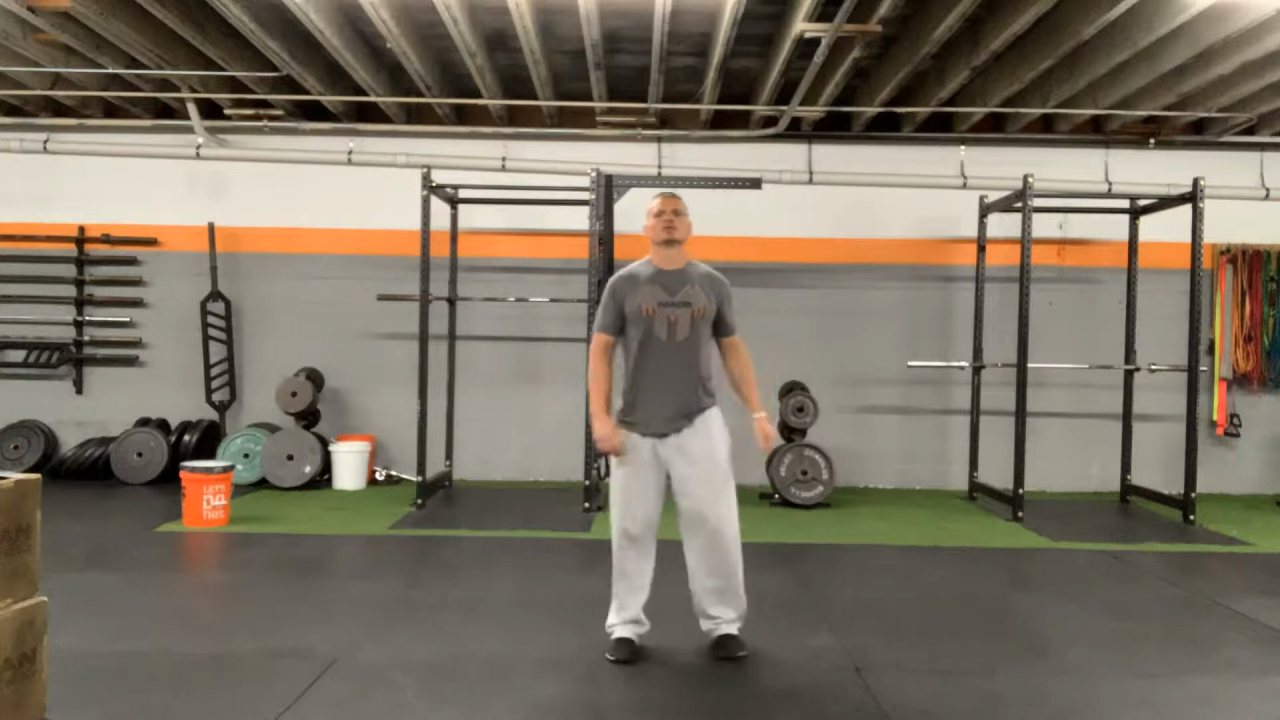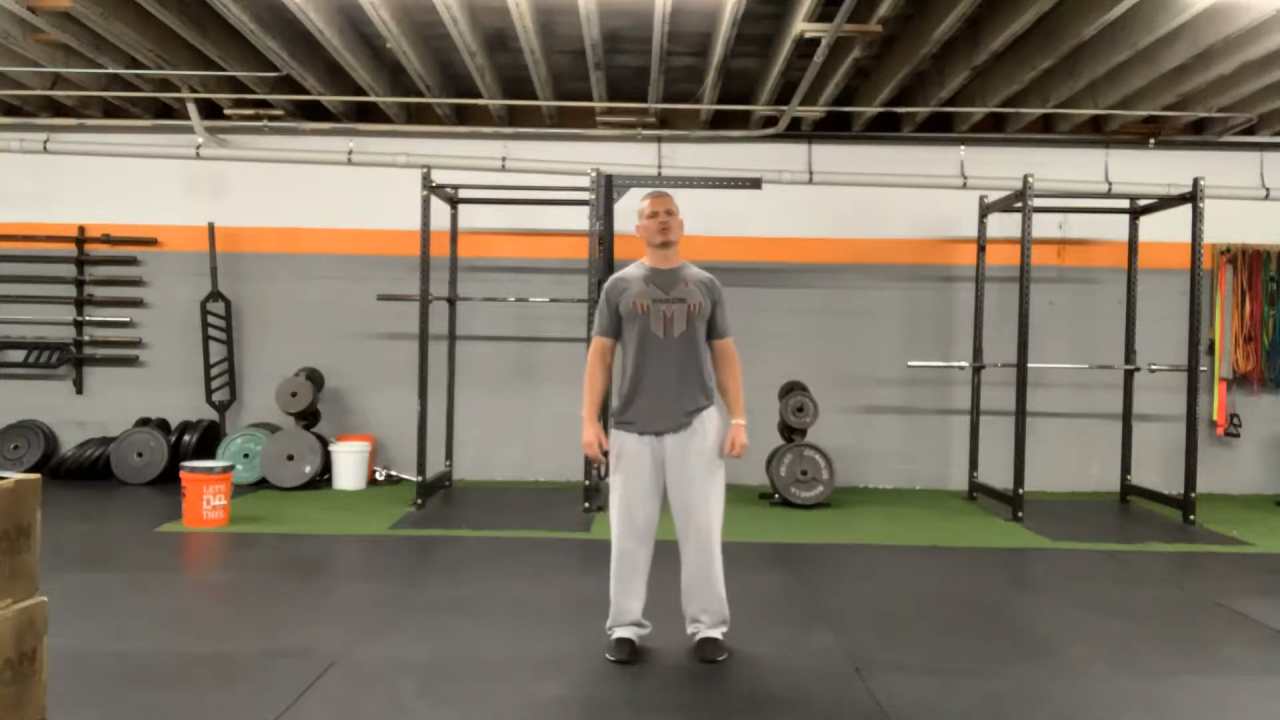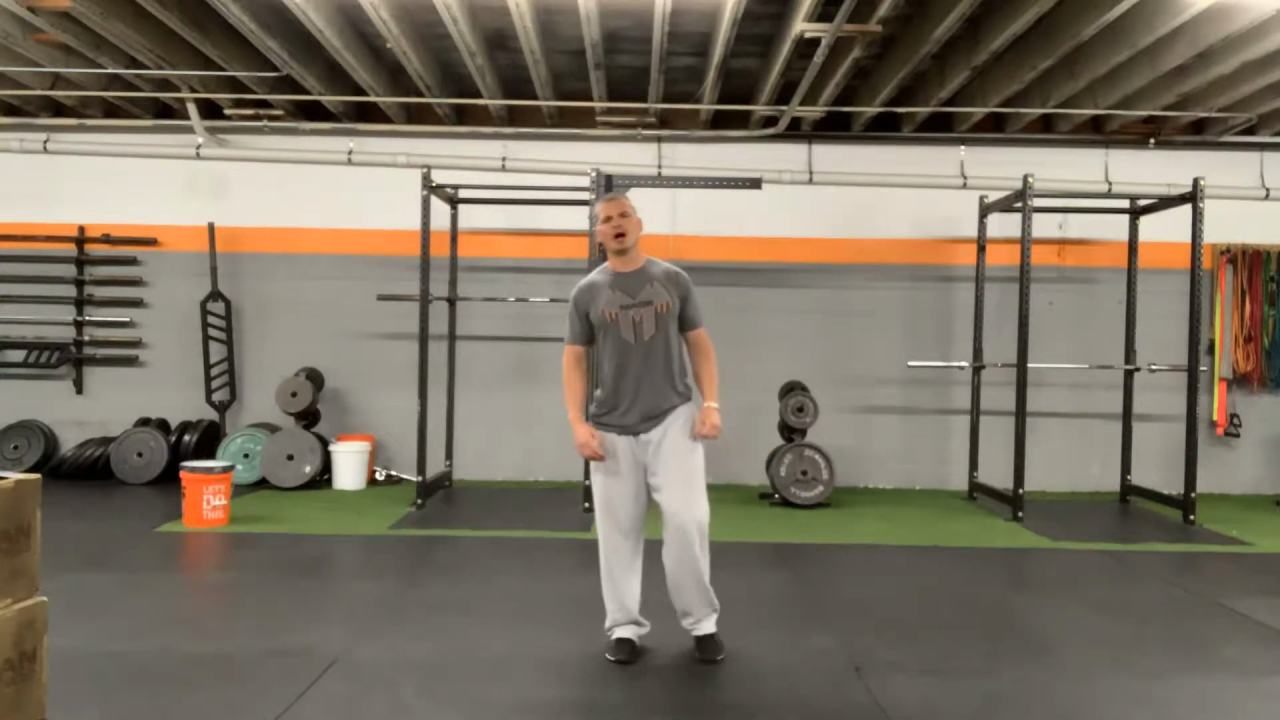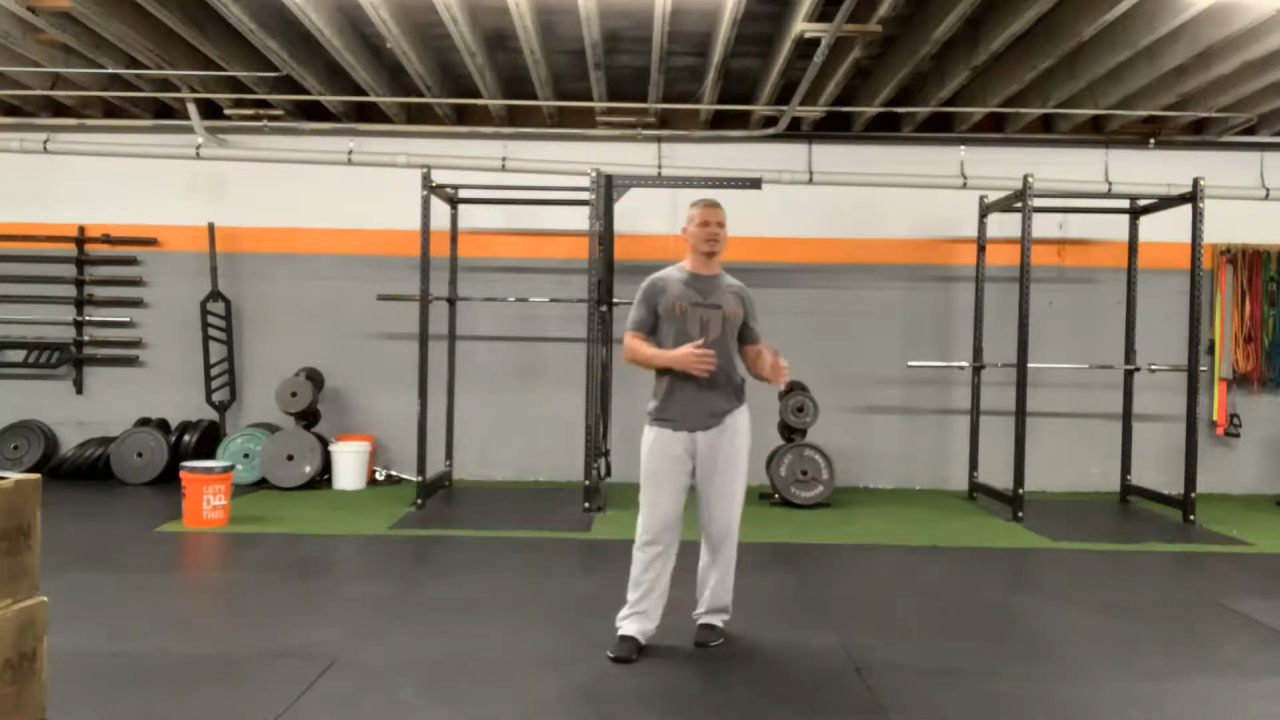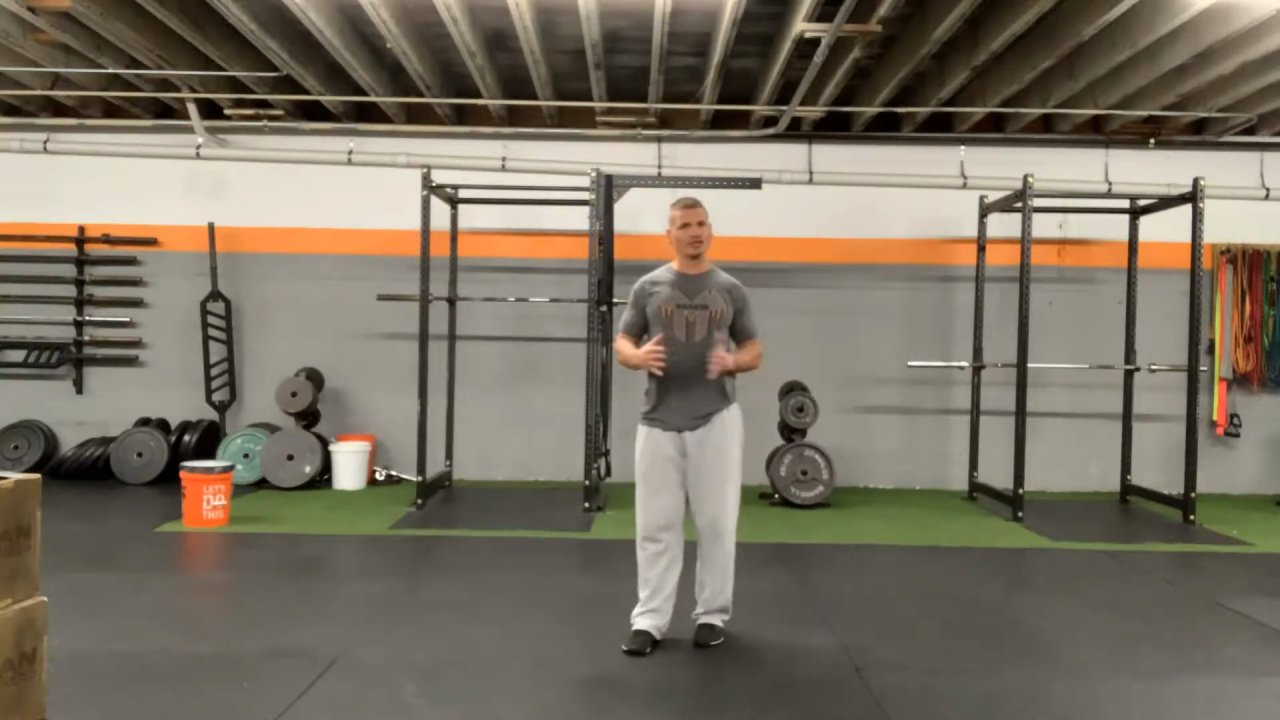
dt=1s
person 1, frame 1
left shoulder: (712, 283)
right shoulder: (624, 283)
left elbow: (733, 351)
right elbow: (601, 350)
left wrist: (759, 411)
right wrist: (599, 415)
left hip: (699, 424)
right hip: (636, 428)
left knee: (716, 525)
right knee: (632, 530)
left ankle: (723, 623)
right ankle: (626, 625)
person 1, frame 2
left shoulder: (706, 285)
right shoulder: (619, 285)
left elbow: (724, 355)
right elbow: (599, 355)
left wrist: (738, 419)
right wrist: (590, 421)
left hip: (697, 425)
right hip: (633, 428)
left knee: (701, 530)
right knee: (630, 531)
left ankle: (707, 626)
right ankle: (625, 626)
person 1, frame 3
left shoulder: (674, 280)
right shoulder: (587, 292)
left elbow: (699, 344)
right elbow: (574, 359)
left wrist: (710, 403)
right wrist: (578, 422)
left hip: (673, 418)
right hip: (613, 428)
left knee: (687, 518)
right knee: (618, 529)
left ankle: (701, 621)
right ankle: (624, 625)
person 1, frame 4
left shoulder: (739, 293)
right shoulder: (657, 285)
left elbow: (753, 354)
right elbow: (631, 347)
left wrist: (770, 369)
right wrist: (674, 358)
left hip: (726, 422)
right hip: (667, 423)
left knee: (721, 525)
right knee: (656, 526)
left ankle: (713, 613)
right ankle: (635, 624)
person 1, frame 5
left shoulder: (731, 289)
right shoulder: (648, 287)
left elbow: (754, 352)
right elbow: (622, 343)
left wrist: (729, 361)
right wrist: (638, 356)
left hip: (716, 421)
right hip: (659, 423)
left knee: (716, 523)
right knee: (656, 525)
left ankle: (712, 614)
right ankle: (649, 619)
